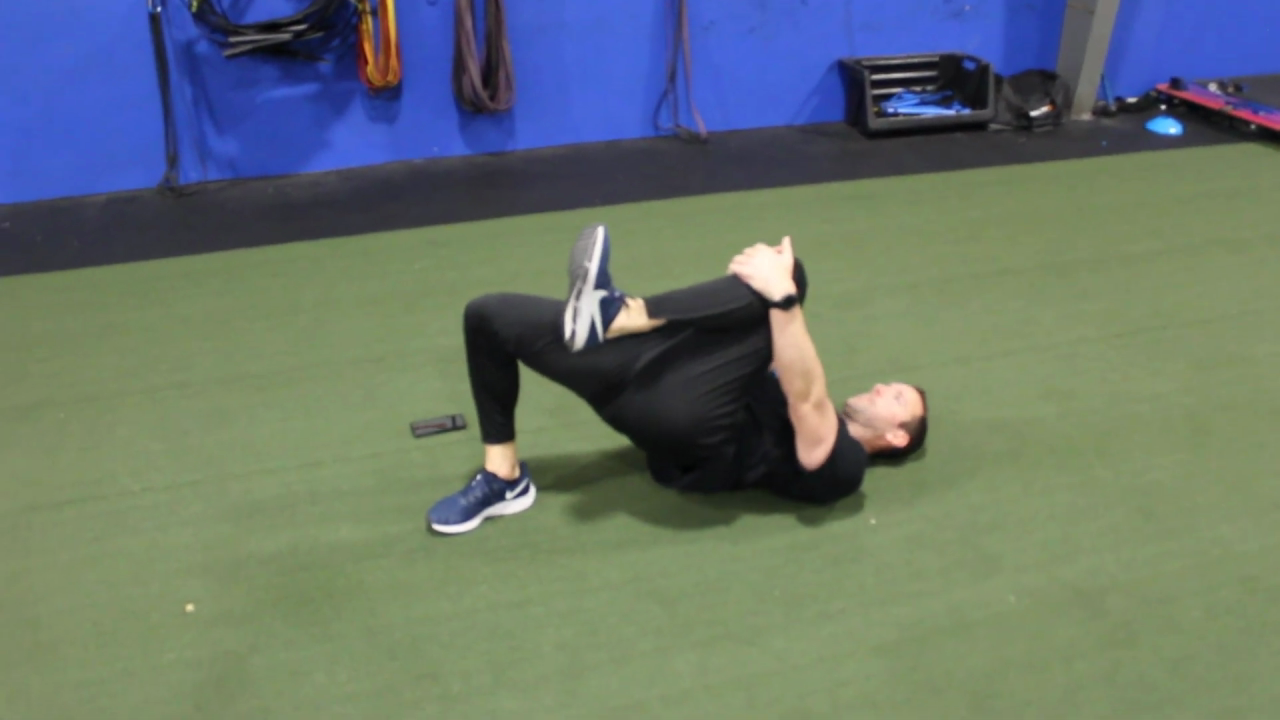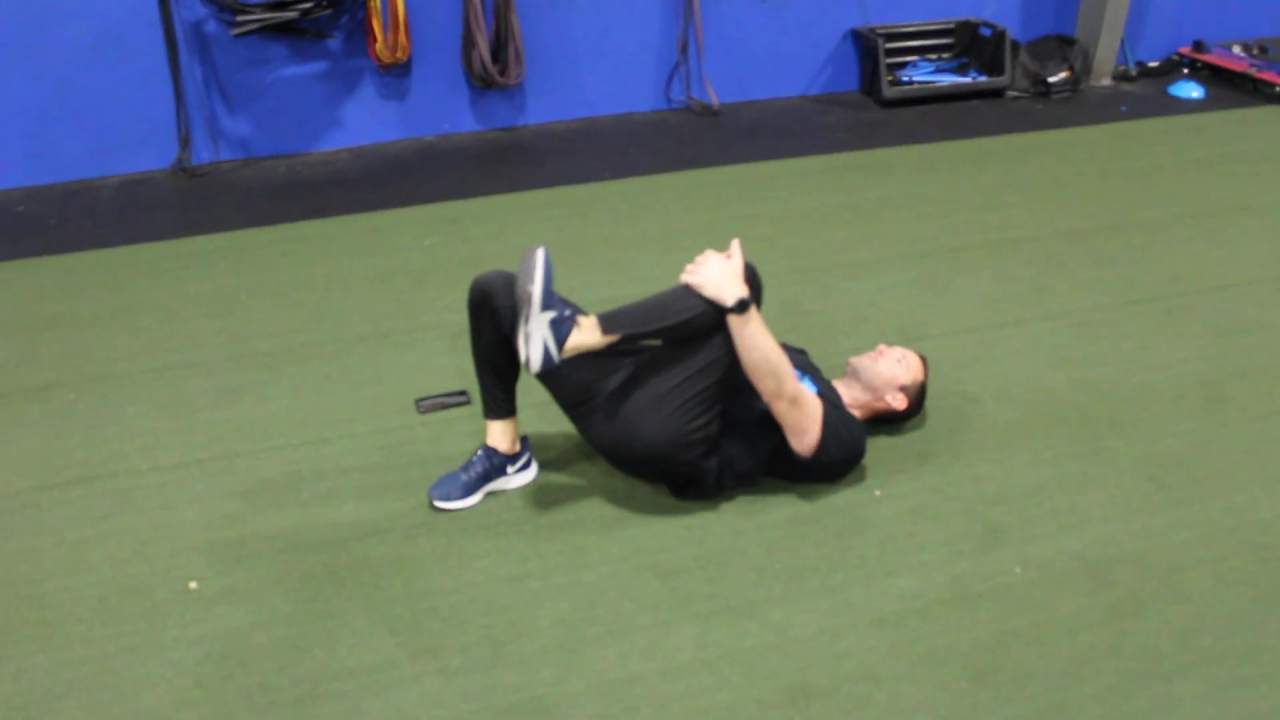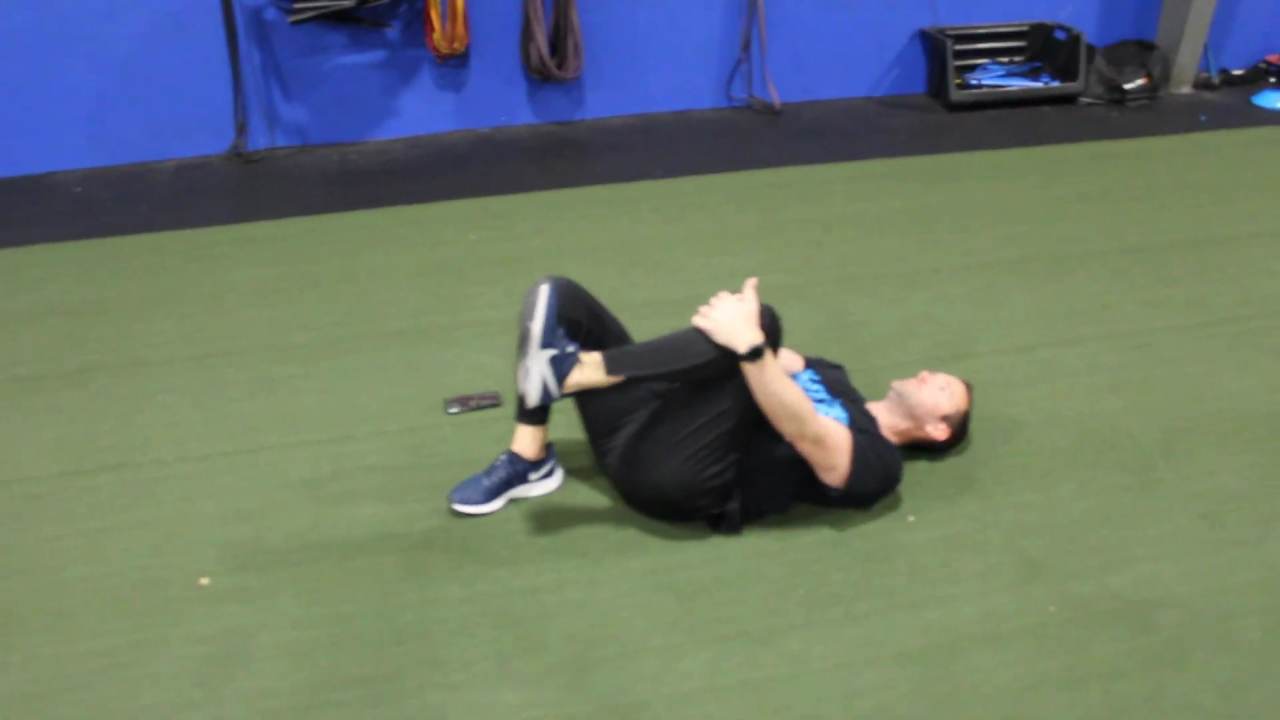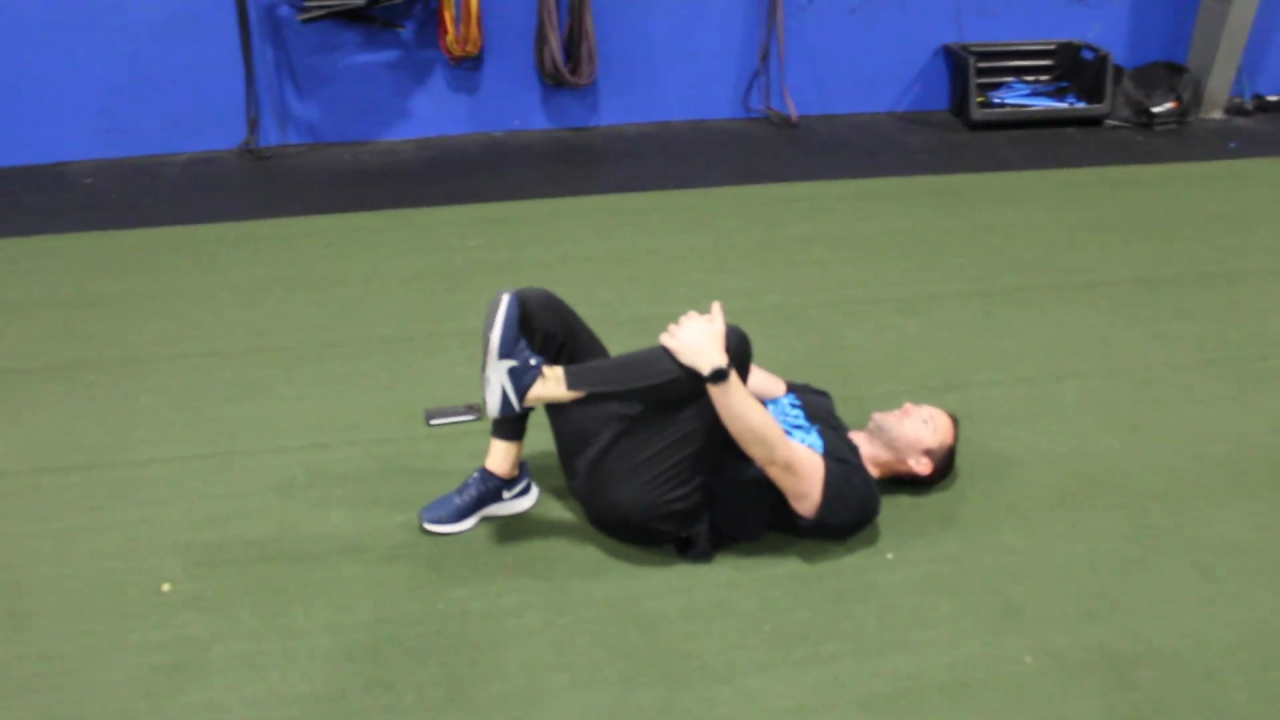
dt=0.5s
person 1, frame 1
left shoulder: (841, 462)
right shoulder: (809, 416)
left elbow: (808, 399)
left wrist: (782, 296)
right wrist: (753, 285)
left hip: (688, 411)
right hip: (648, 376)
left knee: (784, 286)
right knee: (488, 316)
left ankle: (614, 316)
right ankle: (502, 479)
person 1, frame 2
left shoulder: (842, 439)
right shoulder: (800, 362)
left elbow: (782, 396)
left wrist: (733, 299)
right wrist: (714, 288)
left hip: (661, 435)
right hip: (624, 394)
left knee: (740, 285)
right knee: (495, 290)
left ankle: (567, 336)
right ankle: (505, 455)
person 1, frame 3
left shoulder: (876, 464)
right shoulder: (833, 378)
left elbow: (805, 433)
right elbow: (780, 364)
left wrist: (747, 343)
right wrist: (739, 326)
left hip: (673, 474)
right hip: (647, 420)
left knee: (761, 324)
right knee: (558, 298)
left ankle: (571, 372)
right ankle: (528, 462)
person 1, frame 4
left shoulder: (853, 495)
right shoulder: (815, 405)
left elbow: (777, 460)
right elbow: (759, 385)
left wrist: (712, 366)
right wrist: (707, 350)
left hip: (641, 498)
right hip: (620, 445)
left knee: (728, 347)
right knee: (534, 308)
left ankle: (534, 383)
right ankle: (501, 481)
